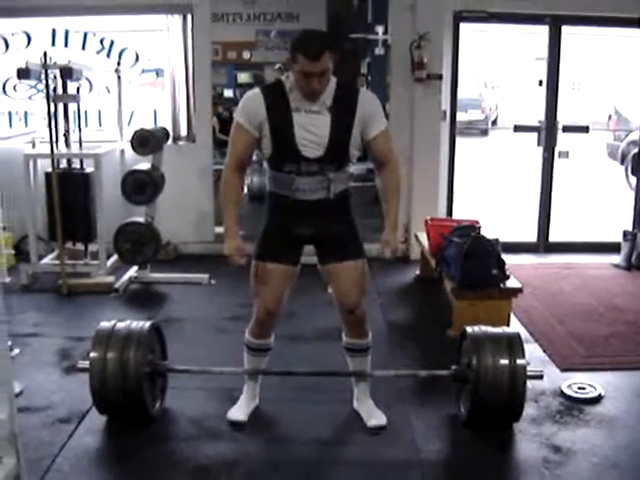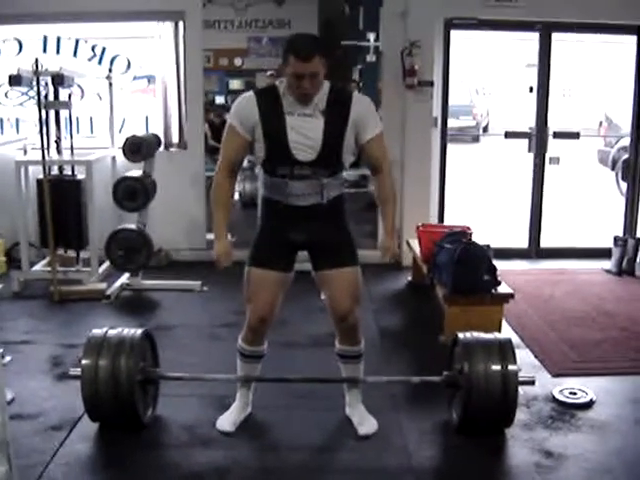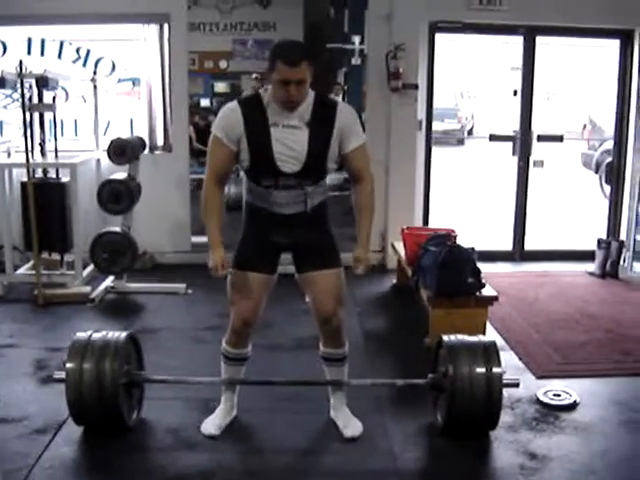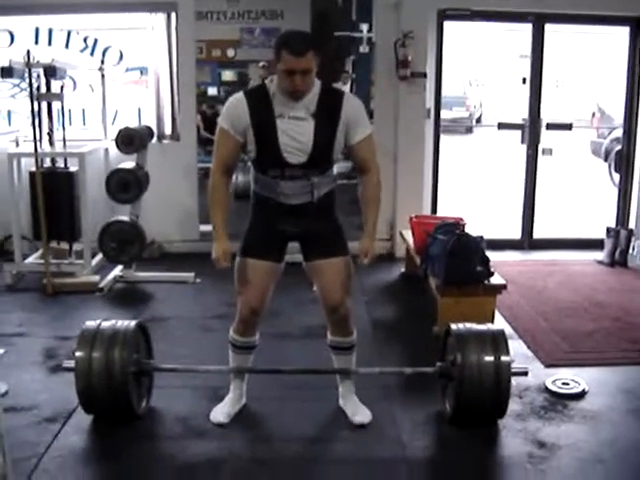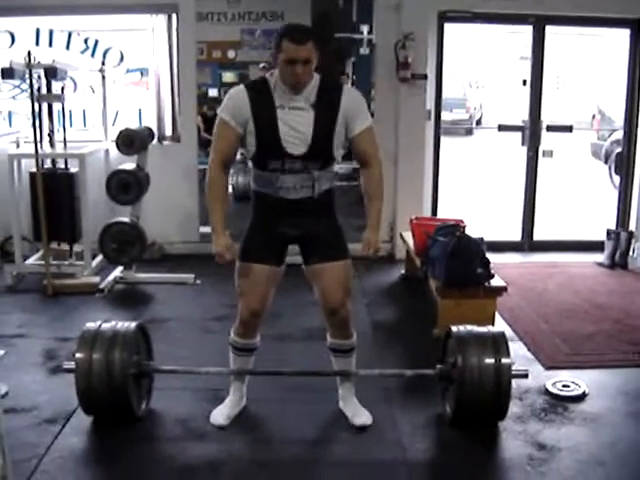
dt=0.5s
person 1, frame 1
left shoulder: (360, 102)
right shoulder: (259, 102)
left elbow: (387, 164)
right elbow: (234, 168)
left wrist: (391, 226)
right wrist: (231, 232)
left hip: (335, 216)
right hip: (283, 216)
left knee: (354, 309)
right knee: (264, 312)
left ankle: (362, 395)
right ankle: (250, 392)
person 1, frame 2
left shoulder: (355, 106)
right shoulder: (252, 105)
left elbow: (381, 169)
right elbow: (226, 171)
left wrist: (389, 230)
right wrist: (220, 234)
left hip: (329, 222)
right hip: (277, 222)
left knee: (347, 316)
right knee: (257, 318)
left ankle: (354, 401)
right ankle: (243, 400)
person 1, frame 3
left shoulder: (339, 116)
right shoulder: (237, 115)
left elbow: (362, 179)
right elbow: (214, 181)
left wrist: (363, 242)
right wrist: (215, 245)
left hip: (313, 226)
right hip: (260, 226)
left knee: (331, 318)
right knee: (241, 320)
left ankle: (339, 404)
right ankle: (227, 403)
person 1, frame 4
left shoulder: (345, 106)
right shoulder: (243, 106)
left elbow: (369, 171)
right elbow: (221, 172)
left wrist: (369, 233)
right wrist: (220, 236)
left hip: (320, 214)
right hip: (267, 215)
left knee: (338, 307)
right knee: (248, 309)
left ankle: (347, 392)
right ankle: (236, 390)
person 1, frame 5
left shoulder: (345, 99)
right shoulder: (243, 99)
left elbow: (371, 163)
right elbow: (218, 165)
left wrist: (373, 224)
right wrist: (218, 229)
left hip: (320, 216)
right hip: (267, 216)
left knee: (338, 310)
right knee: (250, 311)
left ankle: (347, 395)
right ankle: (236, 393)
